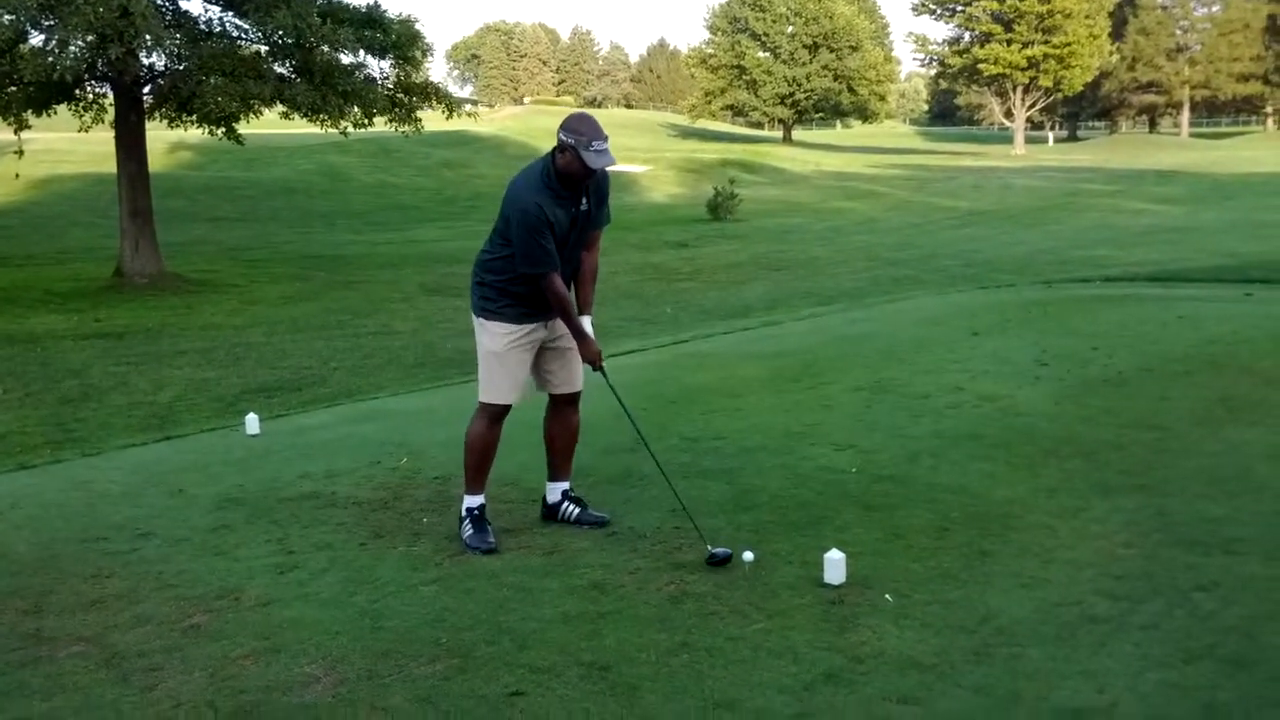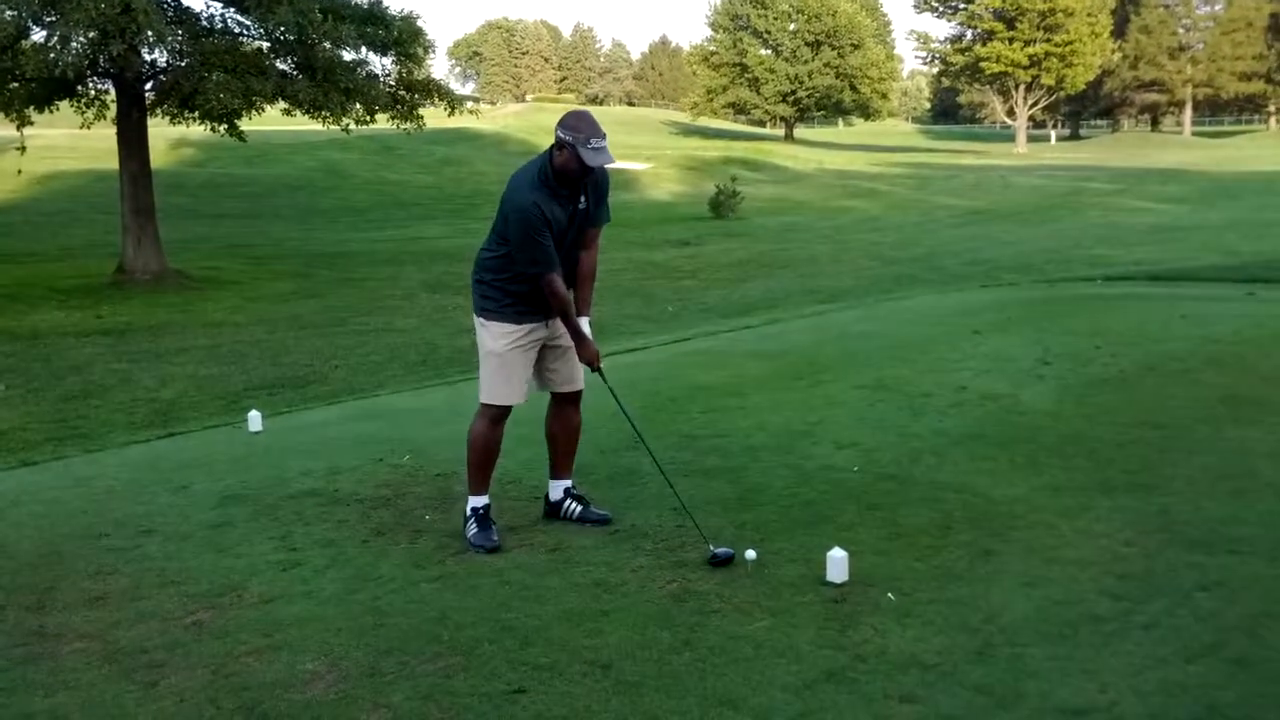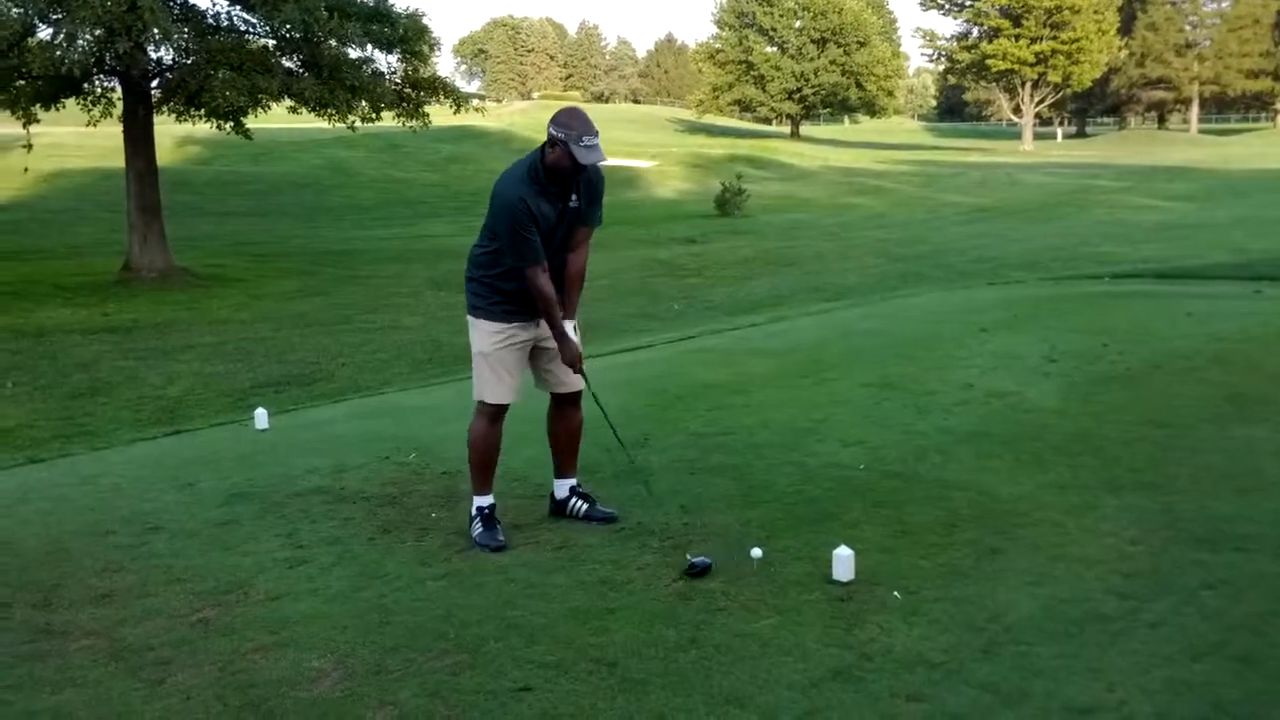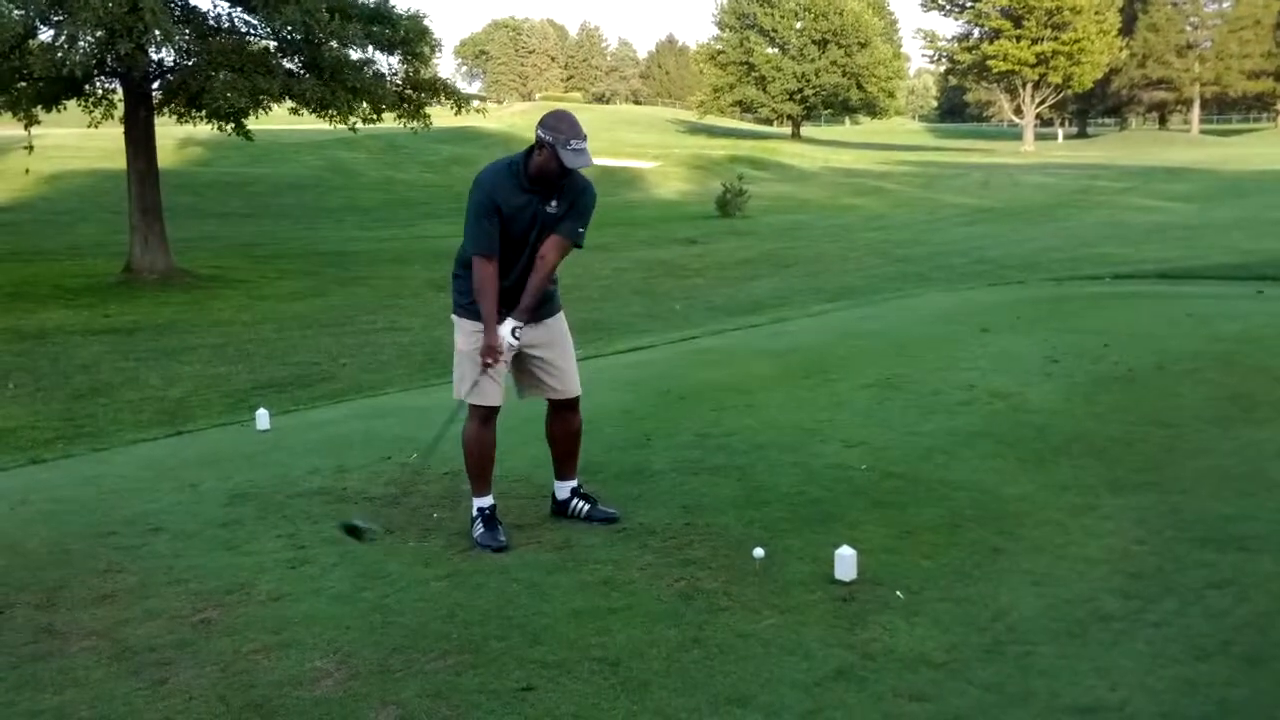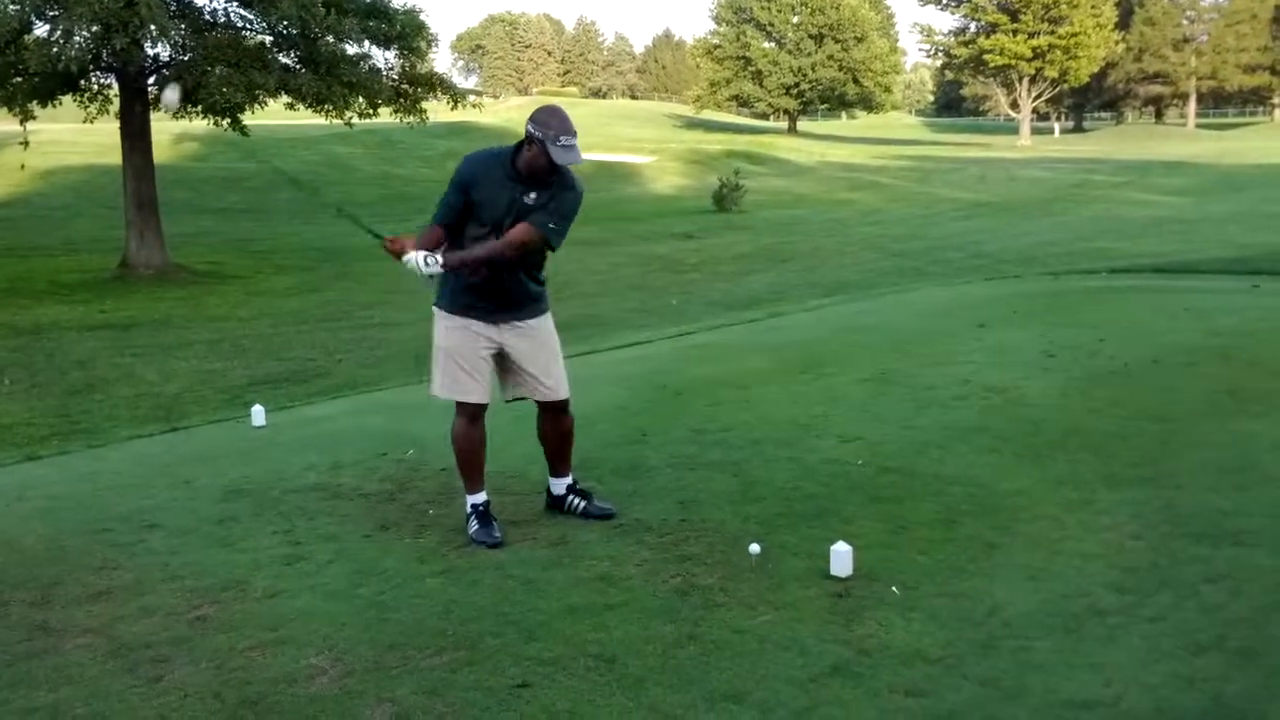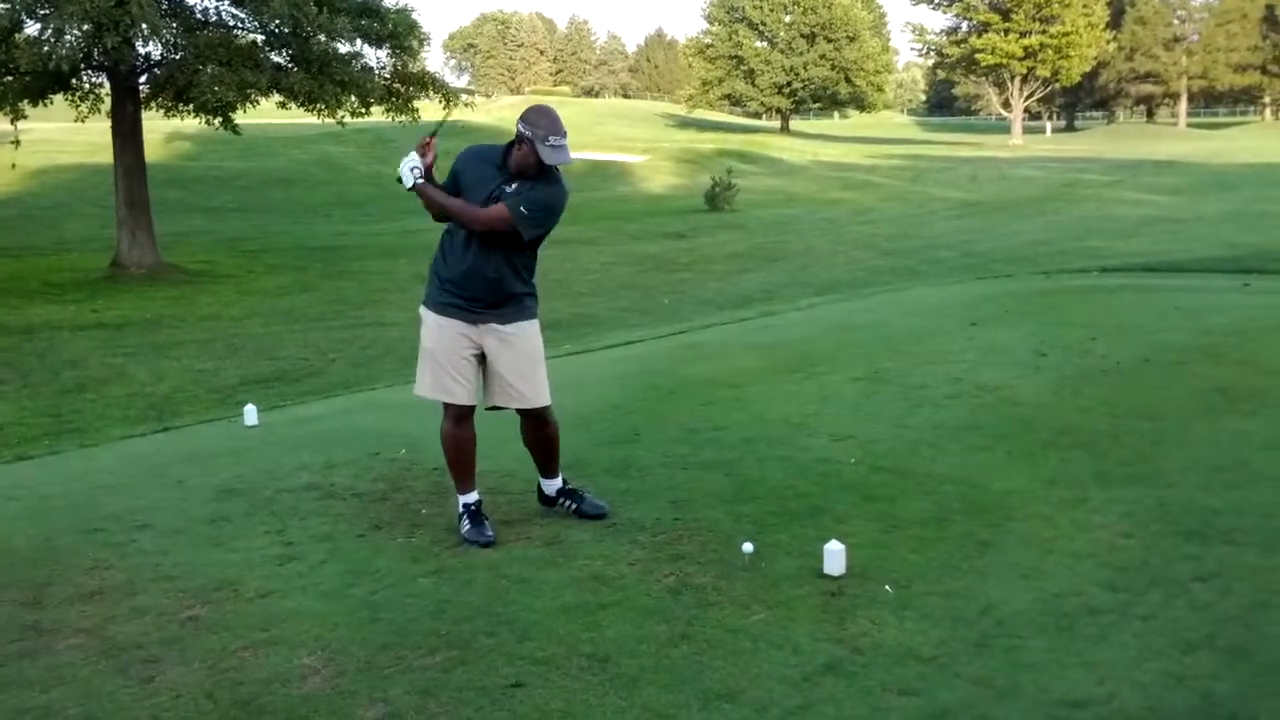
dt=0.2s
person 1, frame 1
left shoulder: (596, 181)
right shoulder: (529, 199)
left elbow: (588, 250)
right elbow: (549, 279)
left wrist: (586, 317)
right wrist: (582, 337)
left hip: (555, 307)
right hip: (505, 307)
left knee: (567, 397)
right knee: (495, 406)
left ankle: (557, 496)
right ankle: (472, 508)
person 1, frame 2
left shoulder: (596, 179)
right shoulder: (526, 197)
left elbow: (587, 250)
right elbow: (549, 279)
left wrist: (584, 319)
right wrist: (579, 339)
left hip: (557, 305)
right hip: (506, 306)
left knee: (569, 395)
right knee: (497, 407)
left ankle: (560, 494)
right ankle: (476, 507)
person 1, frame 3
left shoulder: (591, 179)
right shoulder: (515, 192)
left elbow: (576, 253)
right elbow: (535, 274)
left wrist: (570, 322)
right wrist: (562, 340)
left hip: (553, 304)
right hip: (498, 305)
left knee: (569, 395)
right knee: (492, 406)
left ankle: (565, 493)
right ankle: (482, 508)
person 1, frame 4
left shoulder: (580, 191)
right shoulder: (492, 183)
left elbow: (546, 260)
right elbow: (483, 262)
left wrist: (517, 323)
right wrist: (490, 330)
left hip: (539, 309)
right hip: (482, 309)
left knee: (566, 400)
right knee: (483, 408)
left ankle: (566, 493)
right ankle: (483, 509)
person 1, frame 5
left shoulder: (566, 191)
right shoulder: (477, 167)
left elbow: (510, 245)
right elbow: (441, 227)
left wrist: (443, 261)
right wrist: (417, 245)
left hip: (526, 310)
right hip: (465, 310)
left knee: (556, 401)
right knee: (470, 407)
left ankle: (562, 488)
right ankle: (477, 504)
person 1, frame 6
left shoulder: (550, 192)
right shoulder: (474, 158)
left elbow: (482, 220)
right elbow: (445, 211)
left wrist: (422, 186)
right wrist: (425, 173)
left hip: (512, 313)
right hip: (449, 307)
left knee: (536, 409)
right knee: (458, 409)
left ankle: (553, 487)
right ankle: (468, 504)
